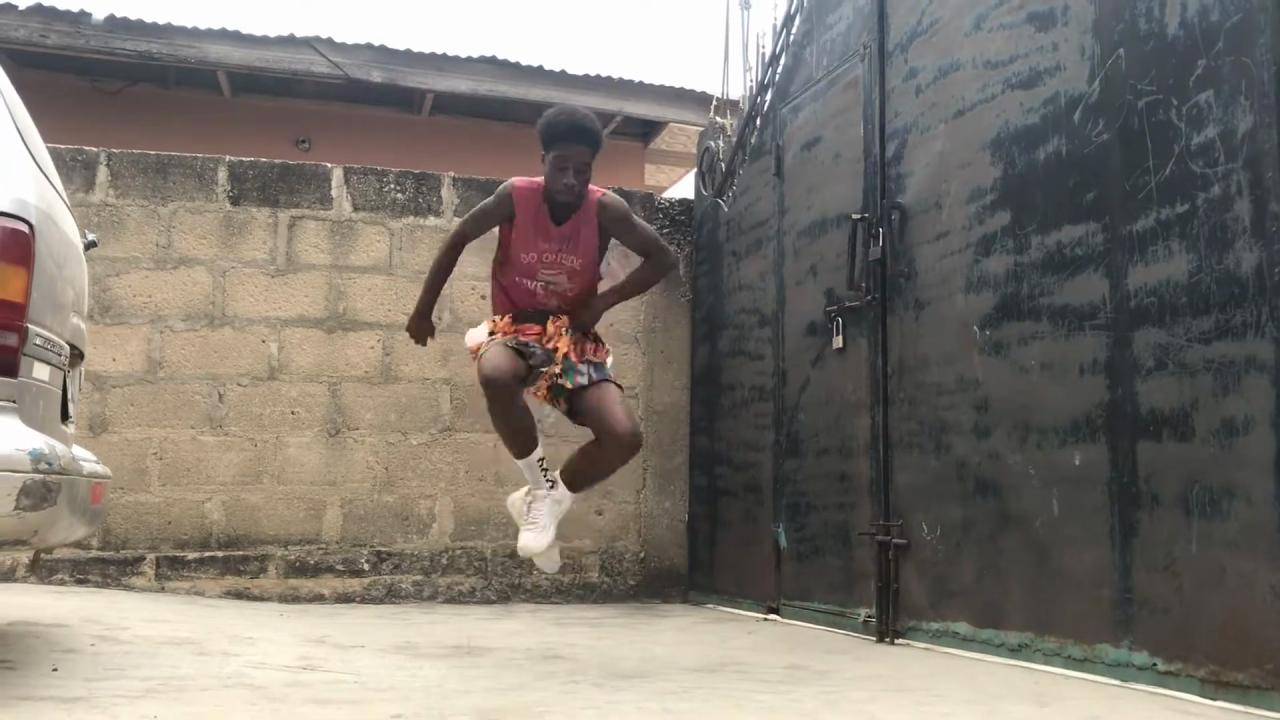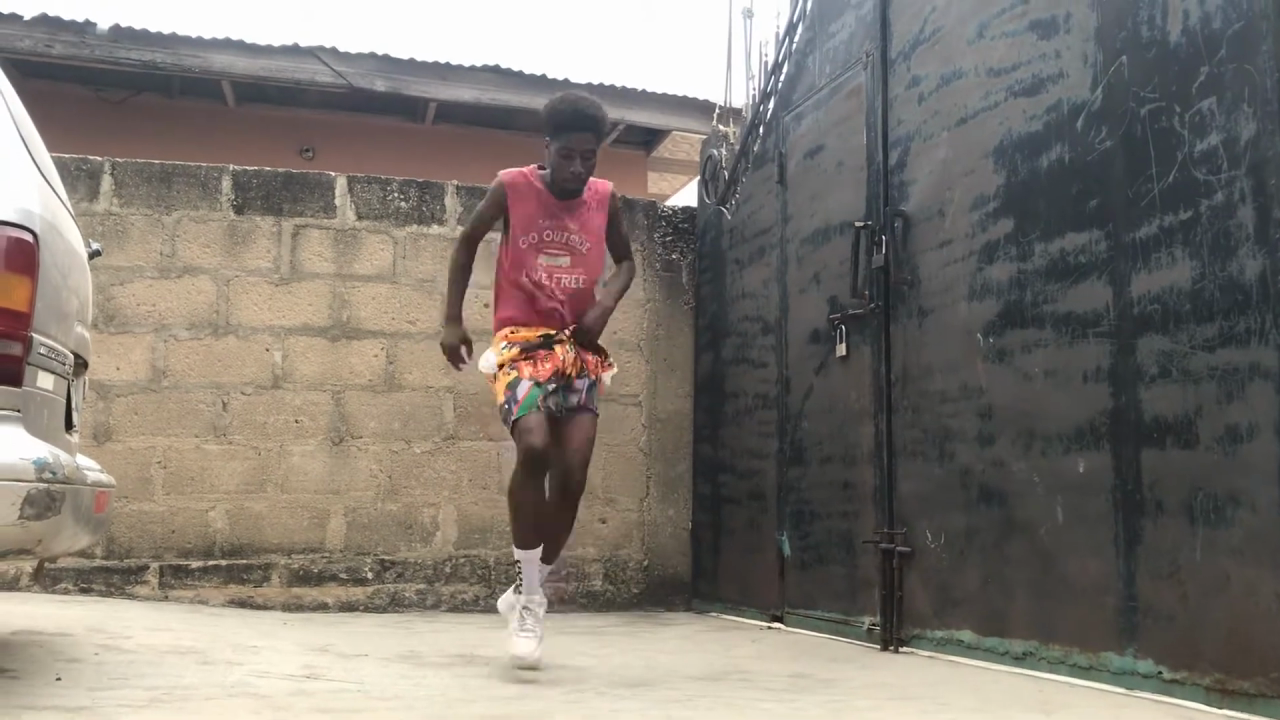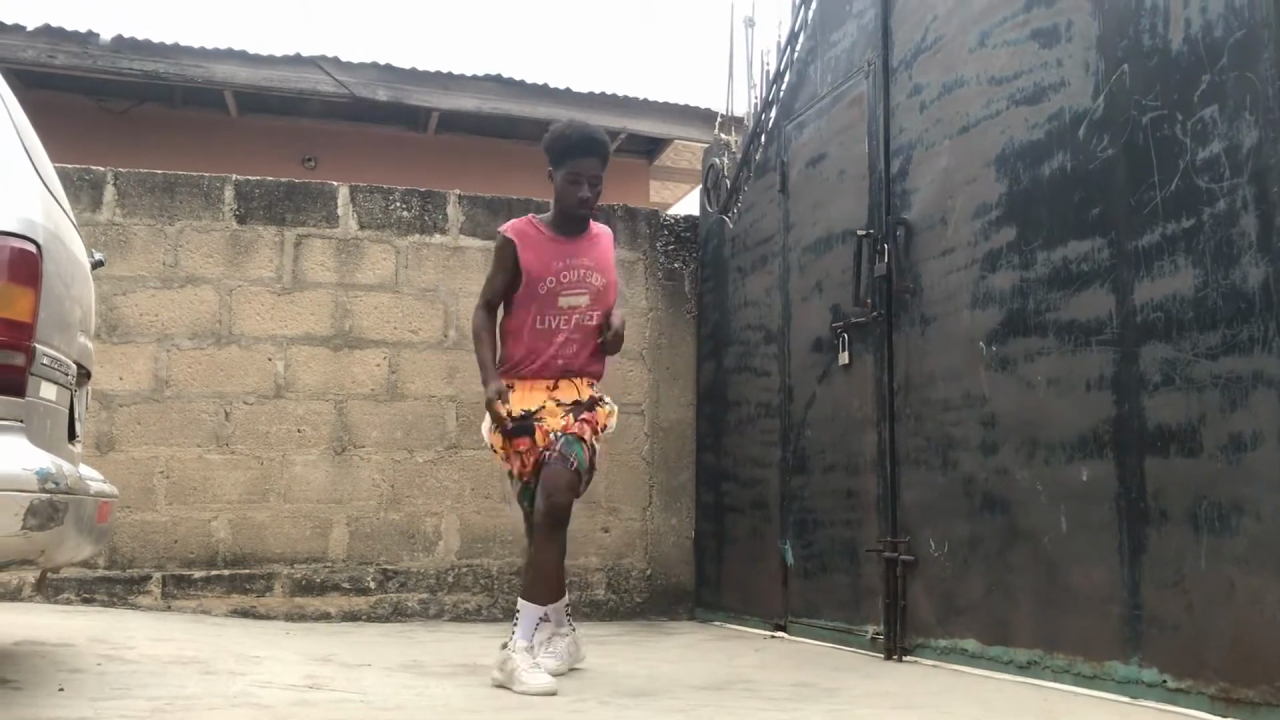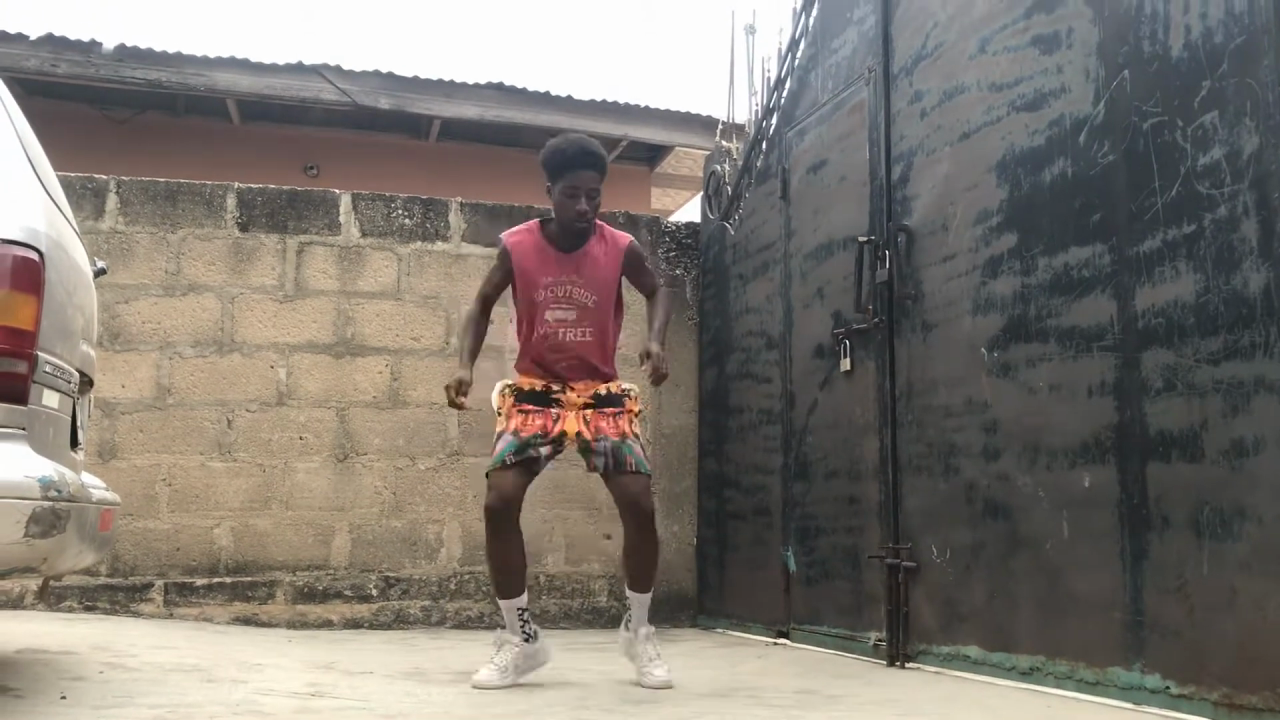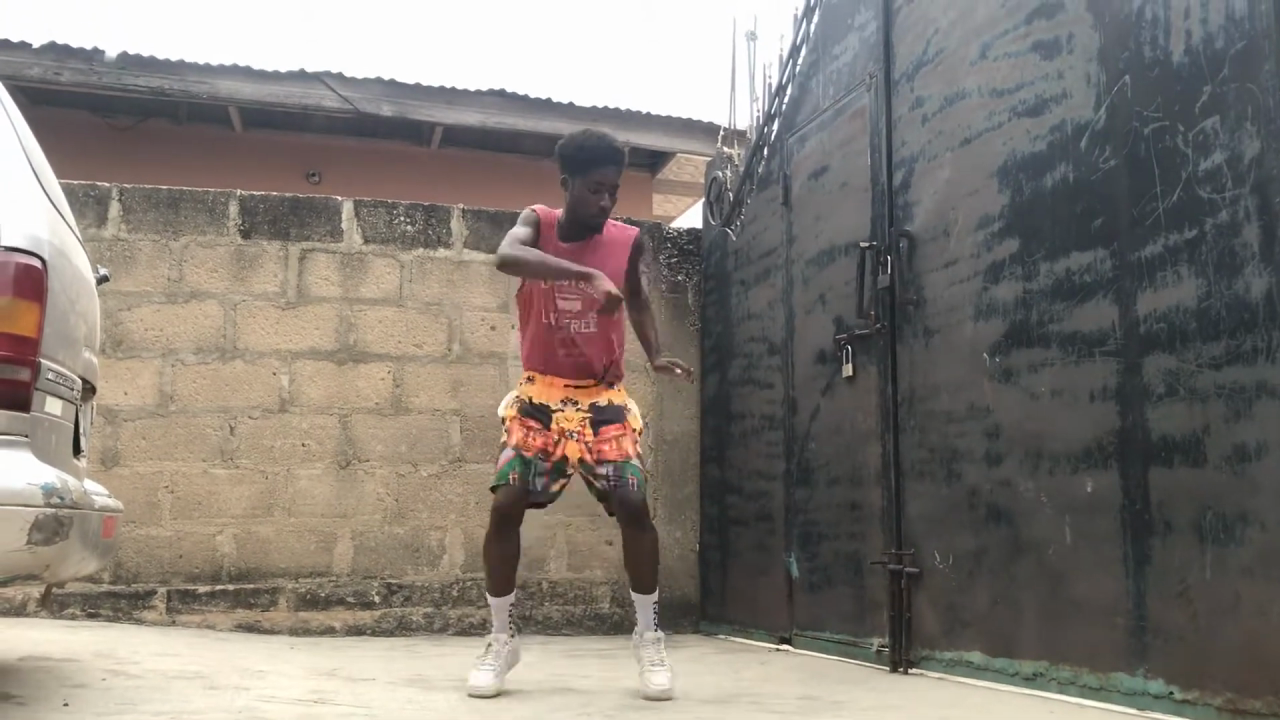
dt=0.3s
person 1, frame 1
left shoulder: (607, 208)
right shoulder: (515, 196)
left elbow: (662, 259)
right elbow: (457, 239)
left wrist: (602, 301)
right wrist: (424, 307)
left hip: (575, 337)
right hip: (514, 330)
left knee: (625, 435)
right knee: (496, 377)
left ankle: (547, 499)
right ankle: (540, 482)
person 1, frame 2
left shoulder: (606, 200)
right shoulder: (510, 188)
left elbow: (625, 260)
right elbow: (465, 246)
left wrist: (605, 309)
right wrist: (451, 321)
left hip: (576, 352)
right hip: (520, 347)
left knee: (572, 475)
right knee: (534, 449)
left ankle: (529, 590)
right ankle: (529, 600)
person 1, frame 3
left shoulder: (604, 238)
right shoulder: (515, 238)
right elbow: (485, 312)
left wrist: (618, 316)
right wrist: (491, 381)
left hip: (581, 395)
right hip: (523, 396)
left knee: (554, 508)
right knee: (540, 515)
left ankle: (521, 646)
right ankle: (559, 630)
person 1, frame 4
left shoulder: (623, 248)
right shoulder: (516, 244)
left elbow: (657, 292)
right elbow: (480, 311)
left wrist: (656, 344)
right wrist: (463, 369)
left hip: (601, 395)
right hip: (535, 393)
left knee: (641, 509)
right knee: (498, 503)
left ankle: (638, 630)
right ankle: (523, 637)
person 1, frame 5
left shoulder: (629, 242)
right shoulder: (536, 224)
right elbow: (506, 257)
left wrist: (657, 355)
right wrist: (586, 276)
left hip: (603, 398)
right hip: (541, 395)
left knee: (635, 509)
right knee: (505, 510)
left ankle: (648, 636)
right ankle: (501, 639)
